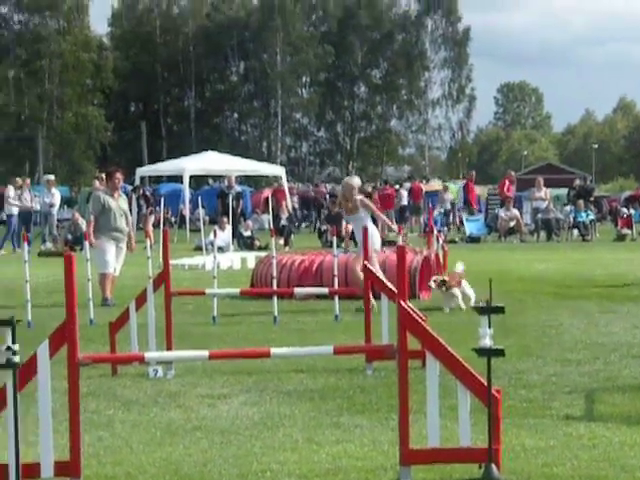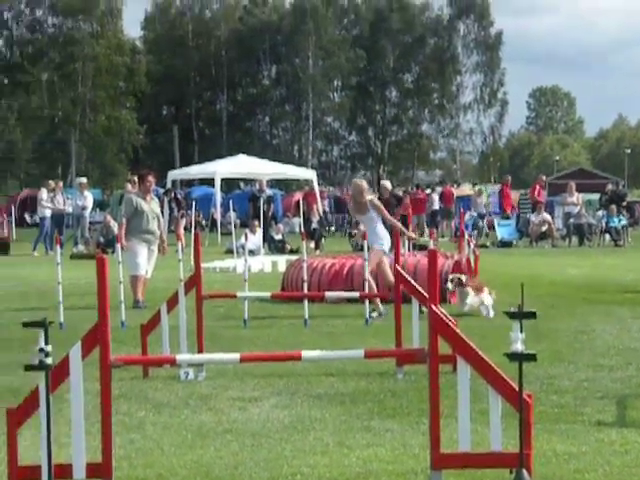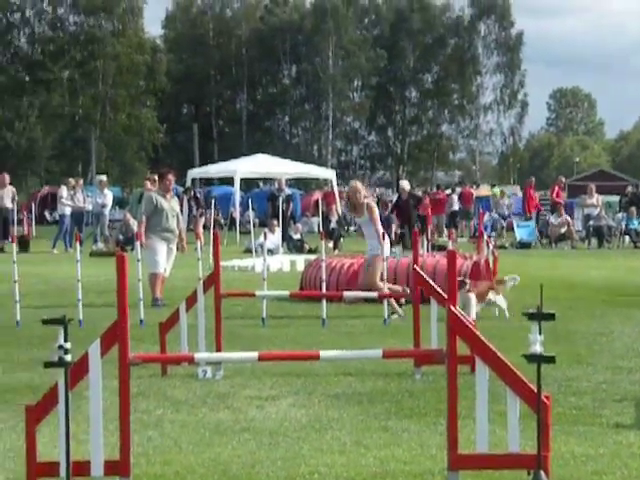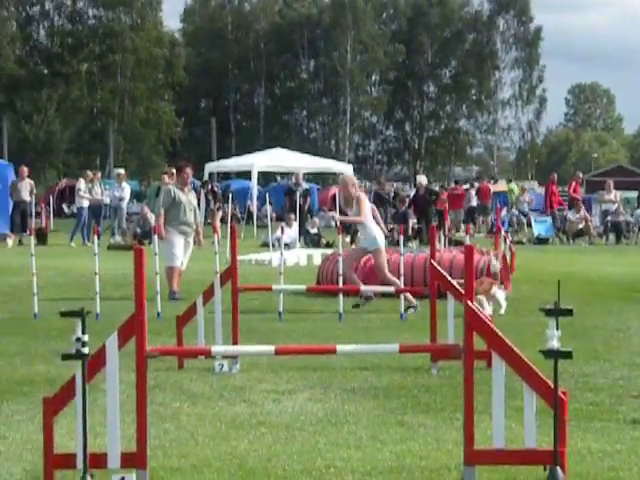
dt=0.1s
person 1, frame 1
left shoulder: (123, 198)
right shoulder: (99, 195)
left elbow: (128, 219)
right elbow: (91, 216)
left wrist: (131, 237)
right wrist: (90, 234)
left hip: (121, 239)
right hip: (105, 238)
left knee: (115, 270)
right knee: (106, 269)
left ankle: (110, 297)
right ankle: (105, 297)
person 1, frame 2
left shoulder: (155, 201)
right shoulder: (132, 198)
left elbow: (160, 222)
right elbow: (123, 219)
left wrist: (163, 240)
right wrist: (122, 237)
left hip: (153, 242)
right hip: (136, 240)
left knee: (146, 273)
right knee: (138, 271)
left ankle: (142, 299)
right ankle: (137, 300)
person 1, frame 3
left shoulder: (175, 200)
right shoulder: (152, 196)
left elbow: (179, 221)
right elbow: (143, 217)
left wrist: (182, 239)
right wrist: (142, 235)
left hip: (172, 240)
right hip: (156, 238)
left knee: (165, 270)
right knee: (157, 269)
left ankle: (160, 297)
right ankle: (155, 298)
person 1, frame 4
left shoulder: (192, 193)
right shoulder: (170, 190)
left elbow: (196, 215)
right elbow: (161, 210)
left wrist: (199, 233)
right wrist: (160, 227)
left hip: (189, 233)
right hip: (174, 231)
left knee: (182, 264)
right knee: (174, 262)
left ankle: (177, 290)
right ankle: (173, 291)
person 2, frame 1
left shoulder: (362, 201)
right shoulder: (342, 204)
left elbow: (379, 215)
left wrist: (393, 227)
left hip: (372, 239)
right hip: (362, 241)
left knee: (356, 269)
left ankle: (370, 302)
person 2, frame 2
left shoulder: (372, 201)
right shoulder: (352, 206)
left elbow: (389, 219)
left wrist: (406, 232)
right wrist: (362, 227)
left hip: (381, 240)
right hip: (373, 242)
left knee: (365, 272)
right knee: (389, 280)
left ankle: (378, 307)
person 2, frame 3
left shoulder: (369, 204)
right shoulder: (353, 208)
left elbow: (377, 226)
left wrist: (382, 244)
left hip: (379, 245)
right hip: (372, 246)
left knee: (374, 282)
right knee: (364, 282)
left ankle: (397, 310)
right ankle: (403, 291)
person 2, frame 4
left shoulder: (360, 197)
right shoulder: (348, 201)
left elbow: (362, 219)
right elbow: (373, 209)
left wrist: (342, 218)
right wrist: (383, 228)
left hip: (374, 238)
right hip: (365, 240)
left knee: (384, 275)
right knee: (345, 265)
left ankle: (411, 302)
right ankle: (365, 294)
